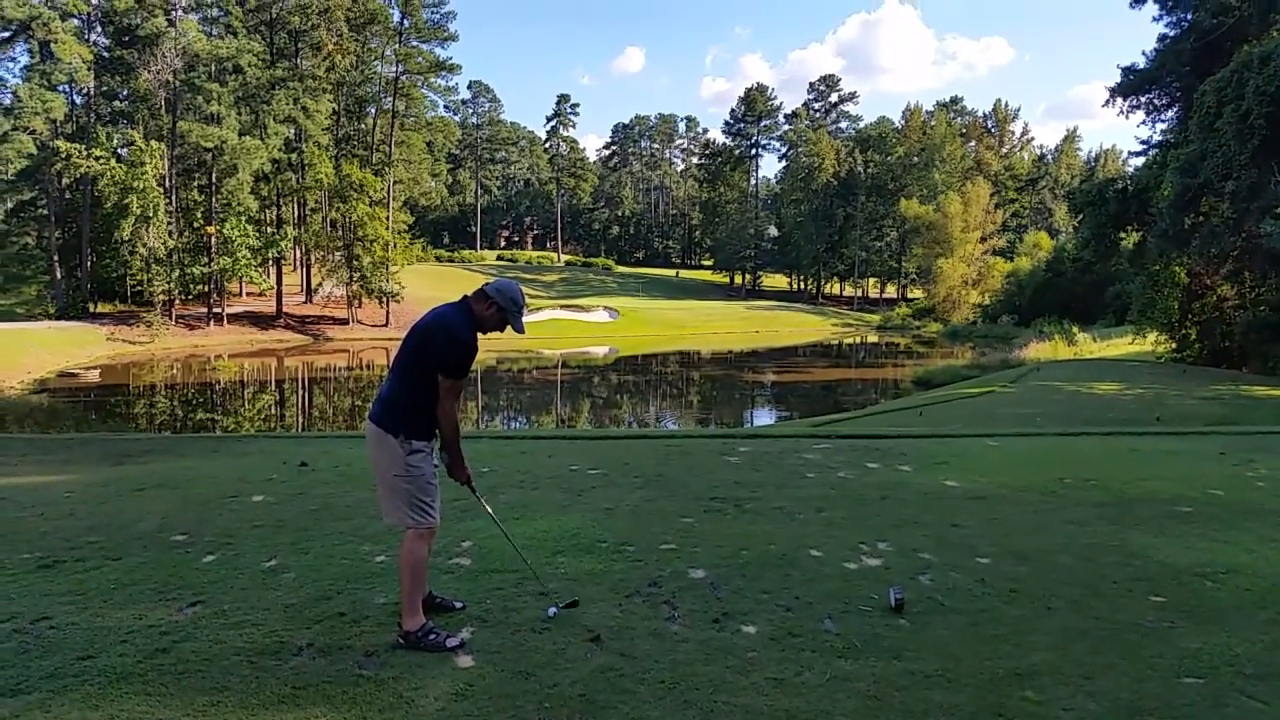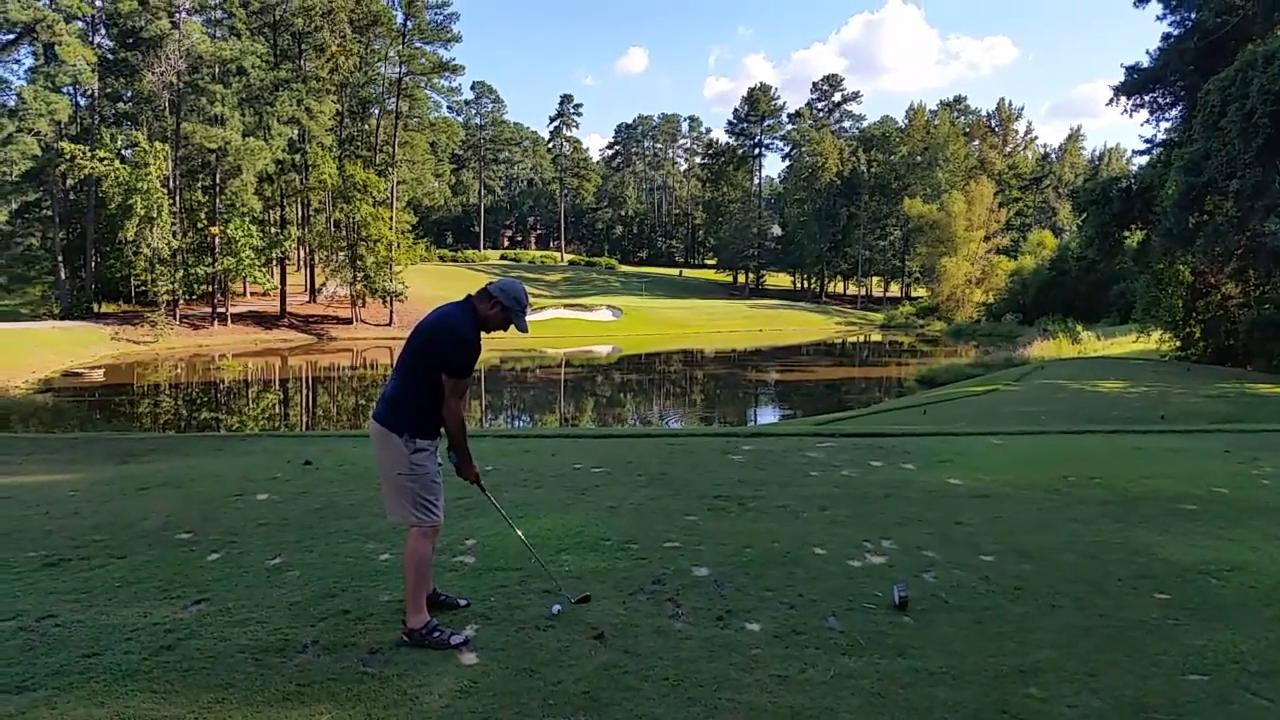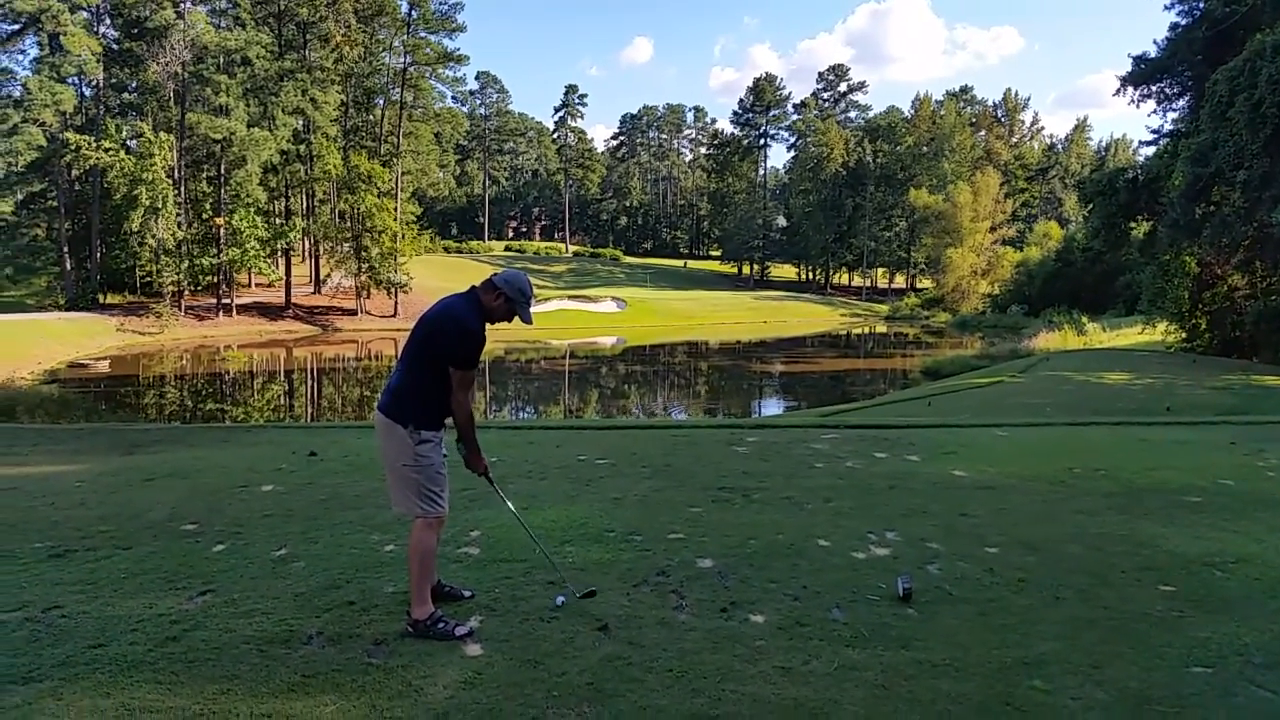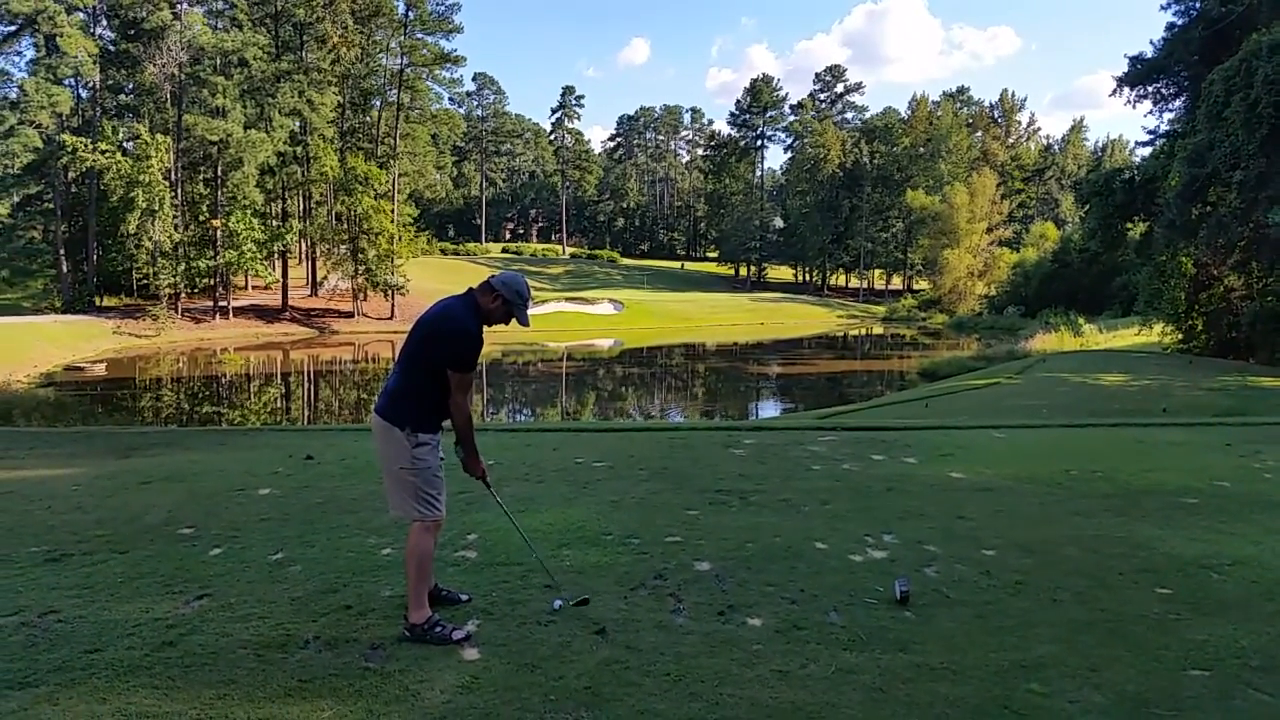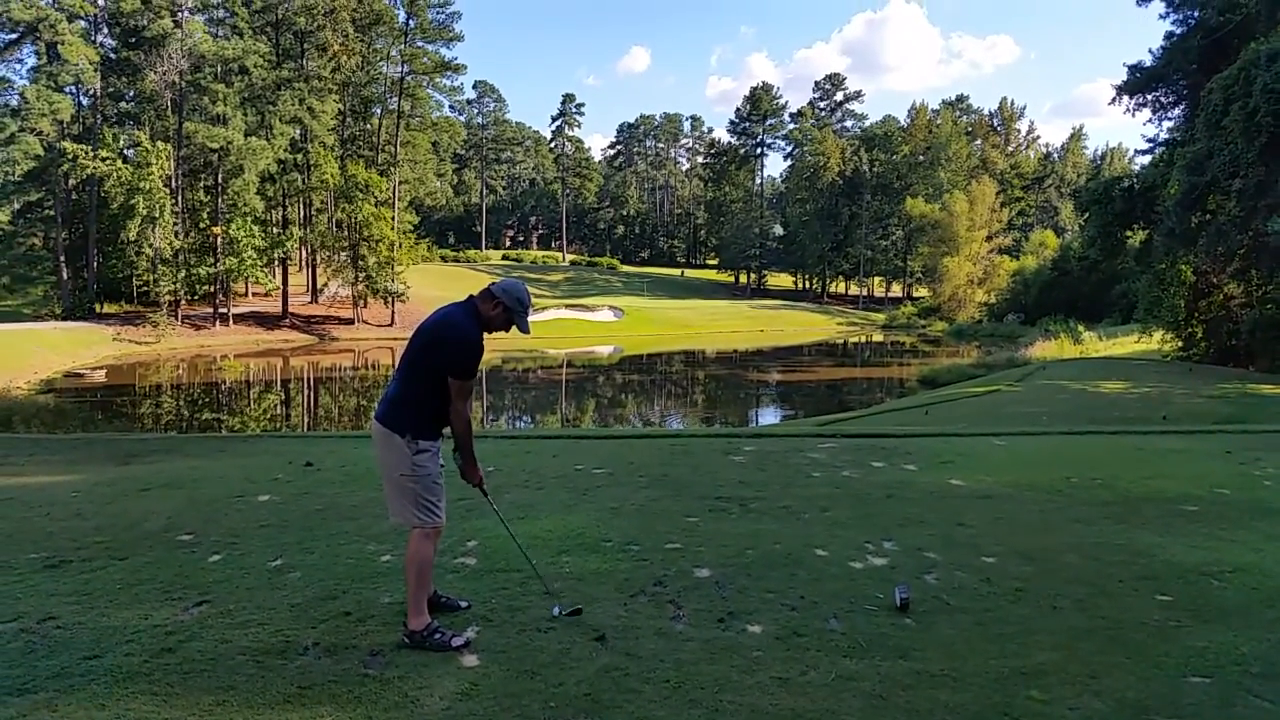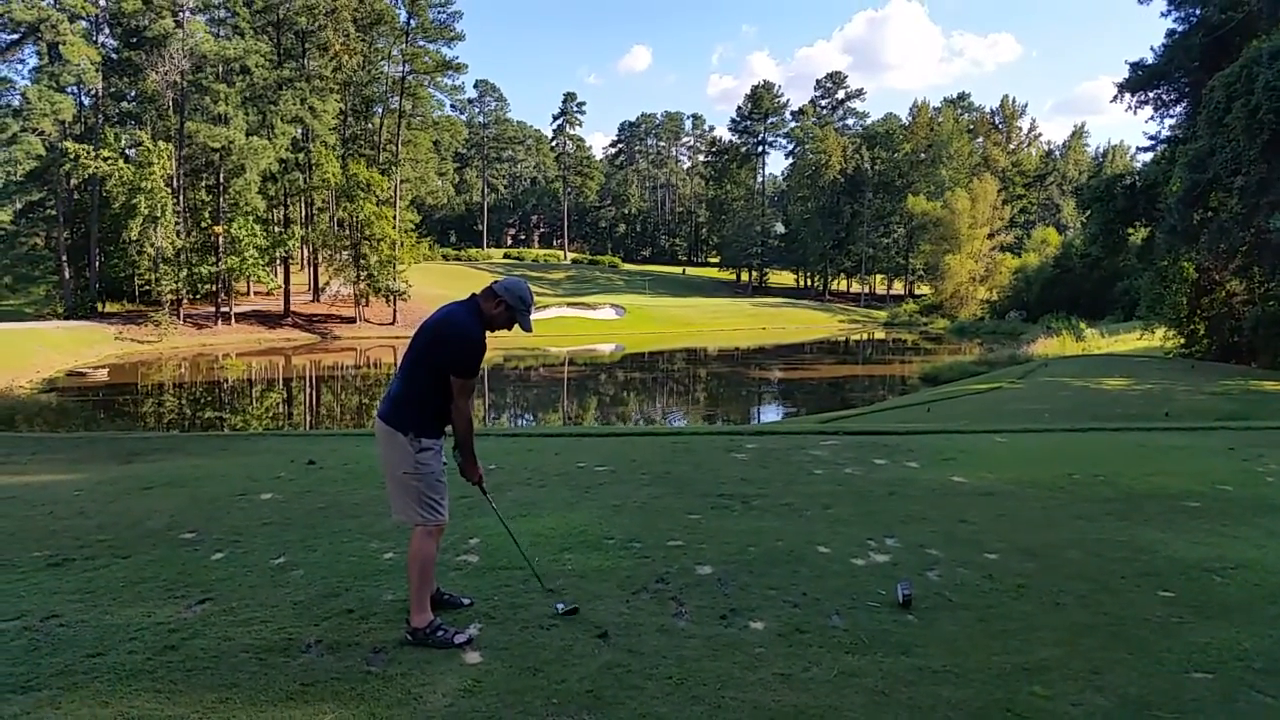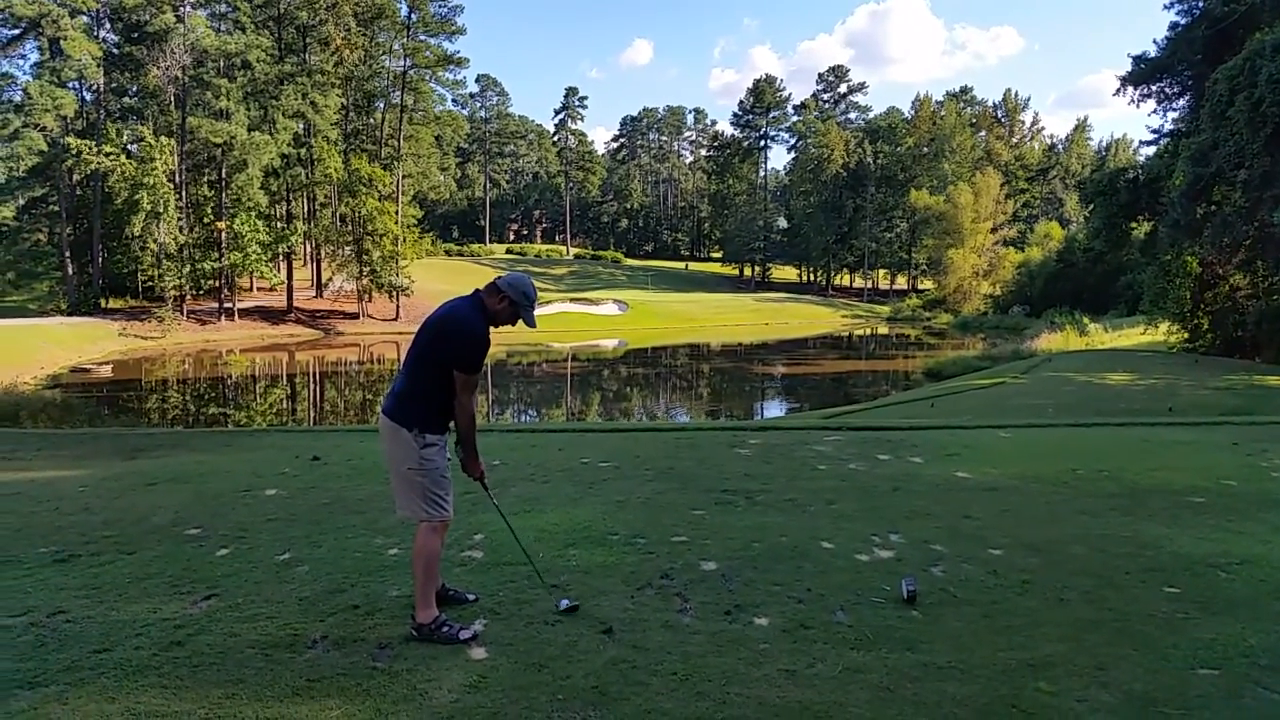
dt=0.1s
person 1, frame 1
left shoulder: (451, 316)
right shoulder: (458, 333)
right elbow: (446, 406)
left wrist: (447, 452)
right wrist: (456, 461)
left hip: (402, 427)
right hip: (401, 434)
left knee: (424, 520)
right knee: (420, 526)
left ankle: (420, 594)
right ankle: (412, 624)
person 1, frame 2
left shoulder: (454, 316)
right shoulder: (462, 333)
right elbow: (451, 405)
left wrist: (456, 452)
right wrist: (464, 460)
left hip: (406, 425)
right hip: (405, 433)
left knee: (428, 519)
right knee: (424, 524)
left ankle: (424, 592)
right ankle: (417, 622)
person 1, frame 3
left shoulder: (459, 307)
right shoulder: (467, 324)
right elbow: (459, 396)
left wrist: (464, 443)
right wrist: (473, 452)
left hip: (412, 417)
right hip: (410, 424)
left knee: (432, 510)
right knee: (429, 515)
left ankle: (429, 583)
right ankle: (421, 613)
person 1, frame 4
left shoulder: (456, 310)
right shoulder: (464, 327)
right elbow: (458, 399)
left wrist: (463, 446)
right wrist: (471, 455)
left hip: (409, 420)
right hip: (407, 427)
left knee: (428, 513)
right knee: (426, 518)
left ankle: (426, 587)
right ankle: (418, 618)
person 1, frame 5
left shoulder: (457, 316)
right shoulder: (465, 334)
right elbow: (458, 406)
left wrist: (462, 454)
right wrist: (469, 463)
left hip: (408, 426)
right hip: (407, 433)
left knee: (427, 521)
right knee: (426, 525)
left ankle: (425, 594)
right ankle: (417, 624)
person 1, frame 6
left shoulder: (459, 315)
right shoulder: (467, 332)
right elbow: (460, 404)
left wrist: (462, 452)
right wrist: (469, 461)
left hip: (410, 424)
right hip: (410, 431)
left knee: (430, 519)
right knee: (429, 523)
left ankle: (428, 591)
right ankle: (420, 621)
person 1, frame 7
left shoulder: (463, 310)
right shoulder: (471, 328)
right elbow: (463, 400)
left wrist: (463, 447)
right wrist: (471, 457)
left hip: (415, 420)
right hip: (415, 427)
left knee: (435, 514)
right knee: (434, 519)
left ankle: (433, 587)
right ankle: (426, 617)
